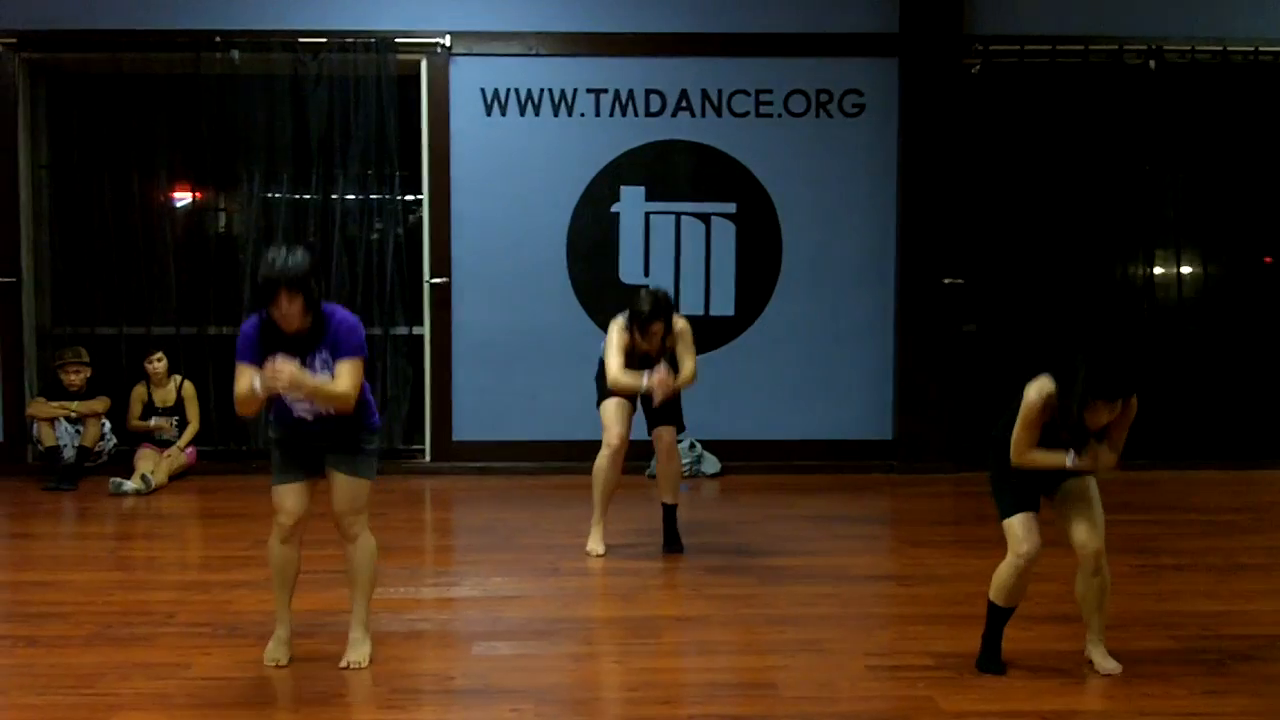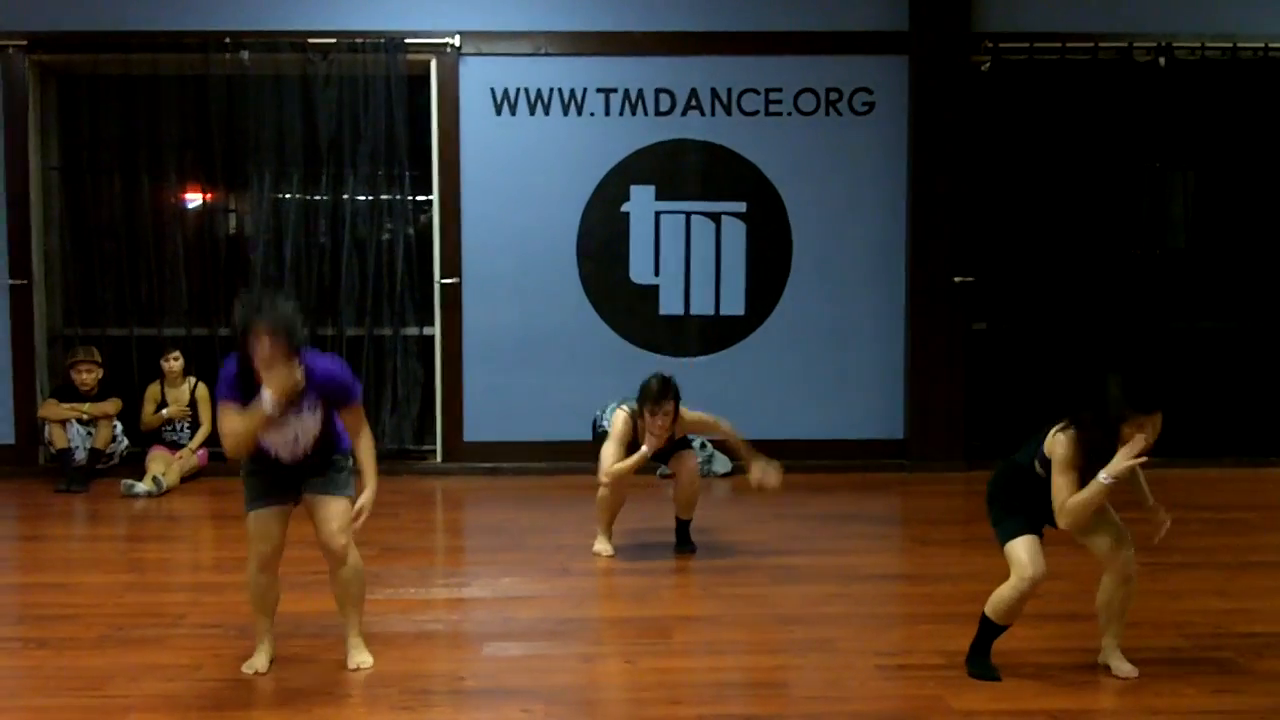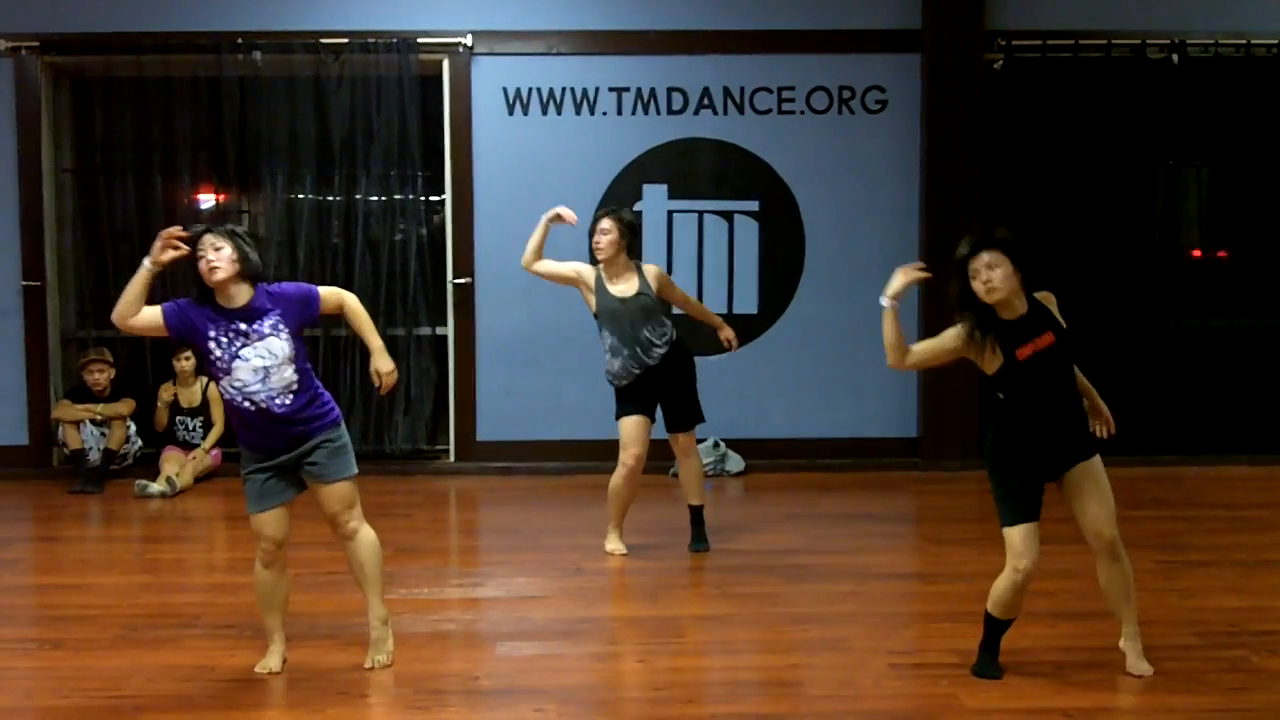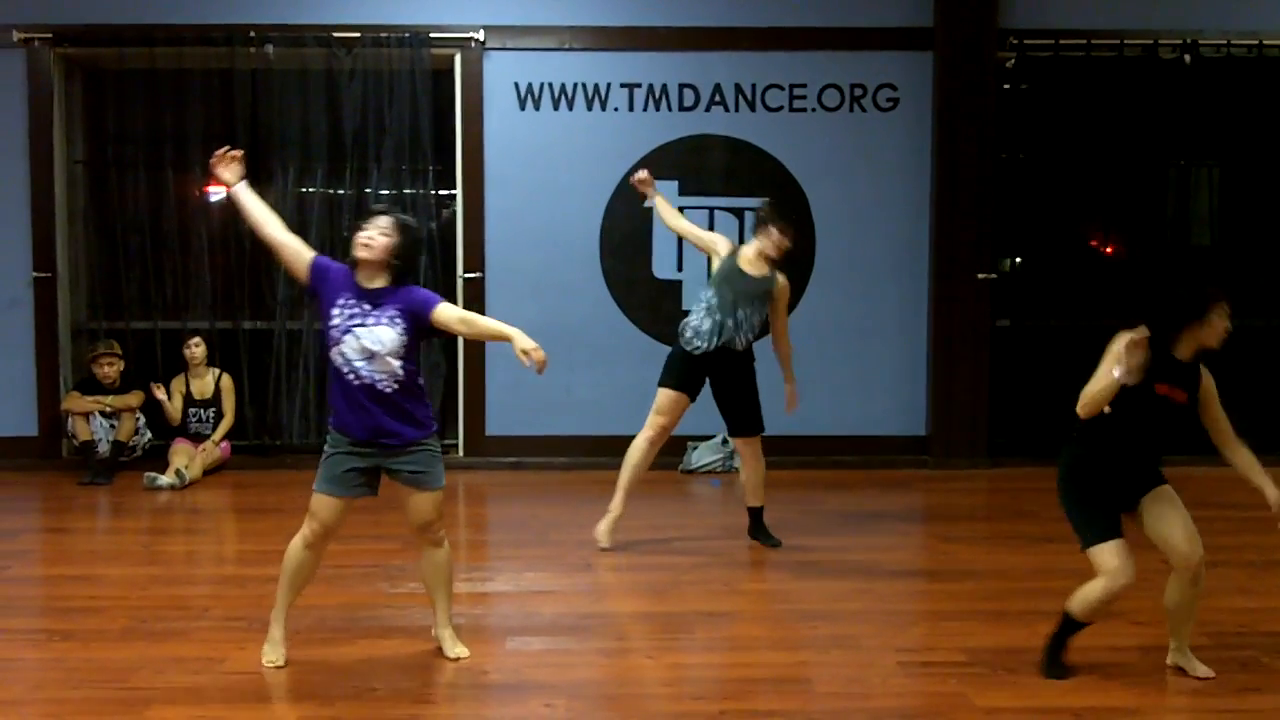
dt=1s
person 1, frame 1
left shoulder: (342, 325)
right shoulder: (256, 330)
left elbow: (346, 397)
right elbow: (242, 404)
left wrist: (301, 381)
right wrist: (263, 384)
left hip: (351, 434)
right hip: (293, 437)
left knee: (352, 525)
right knee: (286, 524)
left ankle: (360, 630)
right ankle: (282, 627)
person 1, frame 2
left shoulder: (328, 372)
right shoulder: (236, 376)
left elbow: (359, 429)
right elbow: (233, 445)
left wrist: (369, 487)
right wrist: (267, 403)
left hip: (325, 463)
right hip: (267, 469)
left knee: (338, 544)
right knee: (263, 553)
left ankle: (355, 639)
right ankle: (263, 644)
person 1, frame 3
left shoulder: (283, 299)
right shoulder: (195, 315)
left elbow: (343, 298)
right elbow: (125, 318)
left wrist: (378, 352)
right wrist: (152, 265)
left hip: (319, 432)
right hip: (260, 451)
left knee: (349, 522)
right knee: (269, 546)
left ankle: (379, 623)
right ankle: (276, 644)
person 1, frame 4
left shoulder: (411, 299)
right shoulder: (332, 280)
left elbow: (461, 319)
right elbow: (276, 235)
left wrist: (514, 335)
right wrist: (238, 182)
left hip: (411, 438)
right hip: (348, 438)
left knee: (430, 530)
right knee: (316, 531)
left ankle: (443, 629)
right ankle: (276, 627)
person 2, frame 1
left shoulder: (1126, 403)
right shoulder: (1042, 396)
left elbow: (1111, 455)
right elbow: (1019, 455)
left wrist: (1101, 459)
right wrist: (1075, 459)
left hip: (1070, 461)
right hip: (1017, 461)
left knee: (1092, 550)
right knee: (1025, 551)
left ankle: (1095, 643)
right ankle: (990, 644)
person 2, frame 2
left shoulder: (1129, 436)
right shoulder: (1070, 441)
right elbow: (1067, 520)
left wrist: (1149, 500)
right wrist: (1110, 475)
right hip: (1016, 494)
left knee: (1122, 559)
right knee: (1028, 574)
left ankle: (1110, 647)
right ankle: (978, 650)
person 2, frame 3
left shoulder: (1046, 304)
right shoulder: (975, 336)
right elbow: (900, 359)
left wrist: (1092, 398)
right wrist: (890, 300)
left hip: (1072, 438)
right hip: (1015, 454)
left knee: (1107, 541)
right knee: (1022, 566)
left ankle: (1131, 640)
right ankle: (987, 650)
person 2, frame 4
left shoulder: (1199, 377)
right shoulder: (1133, 346)
left elbow: (1228, 442)
right elbow: (1084, 410)
right wrist: (1121, 371)
left hip: (1140, 472)
right hip: (1089, 472)
left knee: (1189, 559)
right knee: (1118, 576)
left ankle: (1178, 650)
right ankle: (1056, 643)
person 3, frame 1
left shoulder: (678, 327)
right shoulder: (620, 328)
left elbow: (690, 372)
right elbow: (614, 379)
left wrist: (670, 385)
right wrist: (646, 382)
left hip: (659, 378)
right hip: (619, 378)
left knee: (668, 444)
right knee: (615, 441)
left ankle: (670, 526)
right ankle: (597, 528)
person 3, frame 2
left shoulder: (684, 420)
right shoulder: (623, 419)
left elbow: (723, 430)
right elbow: (605, 477)
left wrist: (753, 461)
right wrist: (645, 451)
right hip: (610, 428)
left knee: (690, 471)
right knee: (615, 478)
left ankle: (683, 533)
right ankle: (603, 535)
person 3, frame 3
left shoulder: (651, 274)
right shoulder: (586, 277)
left elbow: (685, 302)
right elbow: (530, 263)
left wrist: (720, 324)
right wrist: (547, 222)
left hip: (672, 363)
right hip: (632, 378)
left knee: (685, 444)
right knee: (631, 459)
left ankle: (697, 525)
right ankle: (613, 532)
person 3, frame 4
left shoulder: (779, 283)
right shoulder: (725, 249)
left elbow: (780, 333)
right elbow: (679, 223)
left wrist: (789, 378)
right wrist: (651, 193)
left hip: (736, 360)
right hip: (693, 350)
left knee: (749, 445)
right knee: (656, 429)
left ankle: (756, 523)
right ankle: (614, 511)
